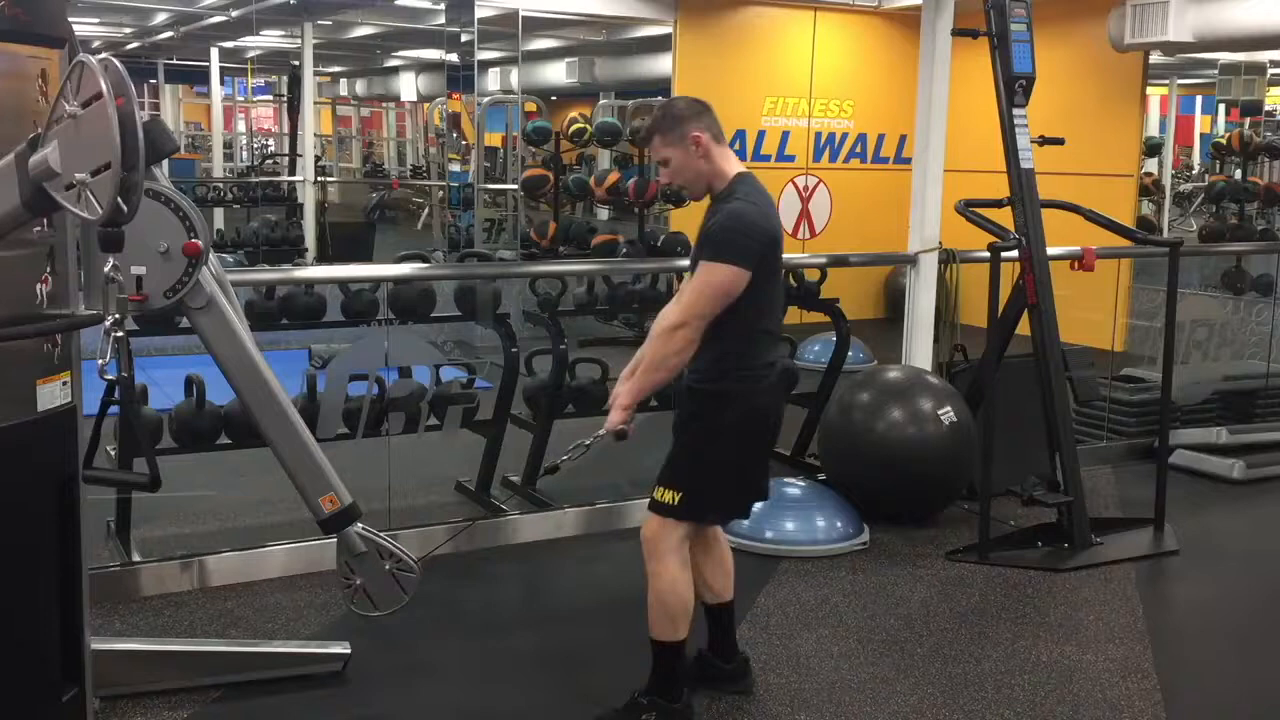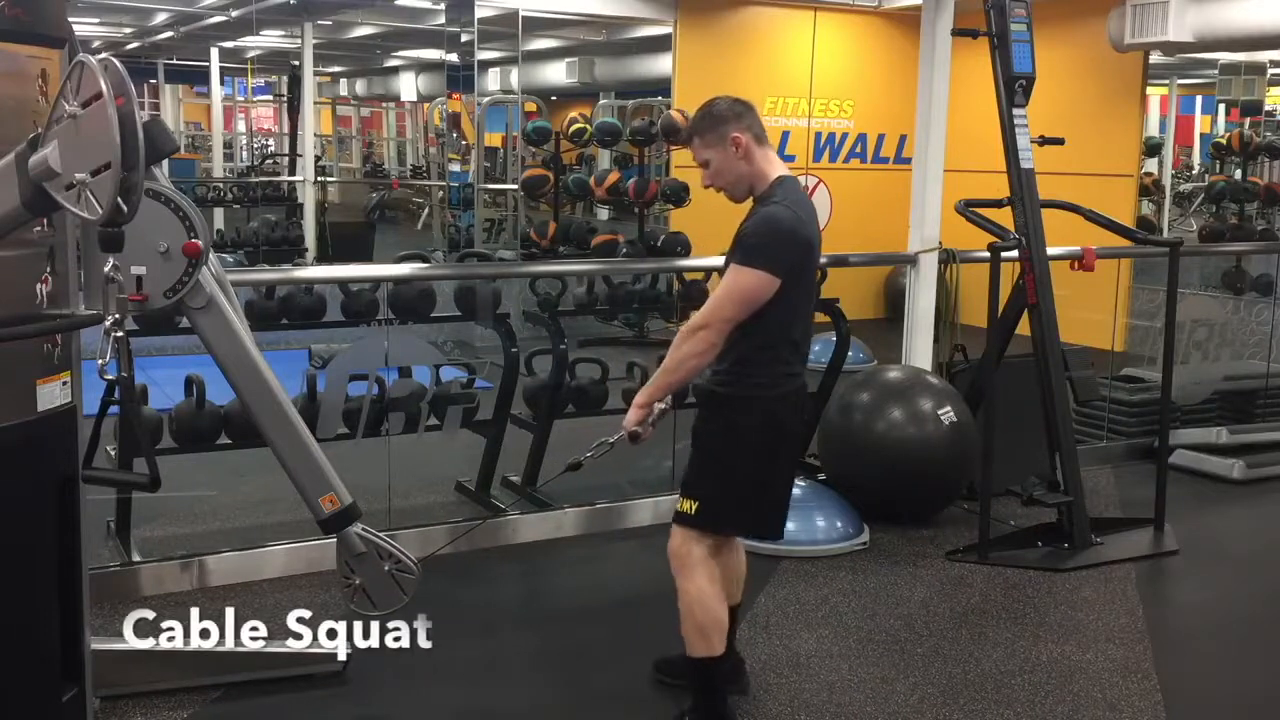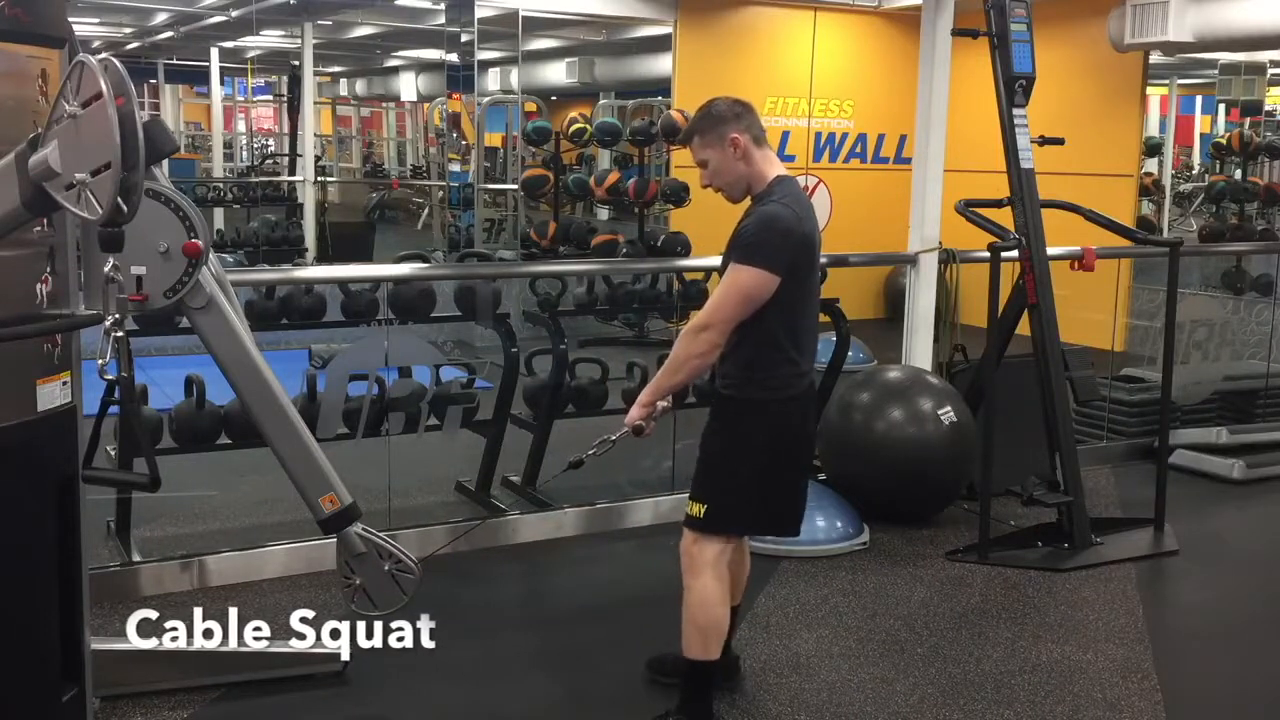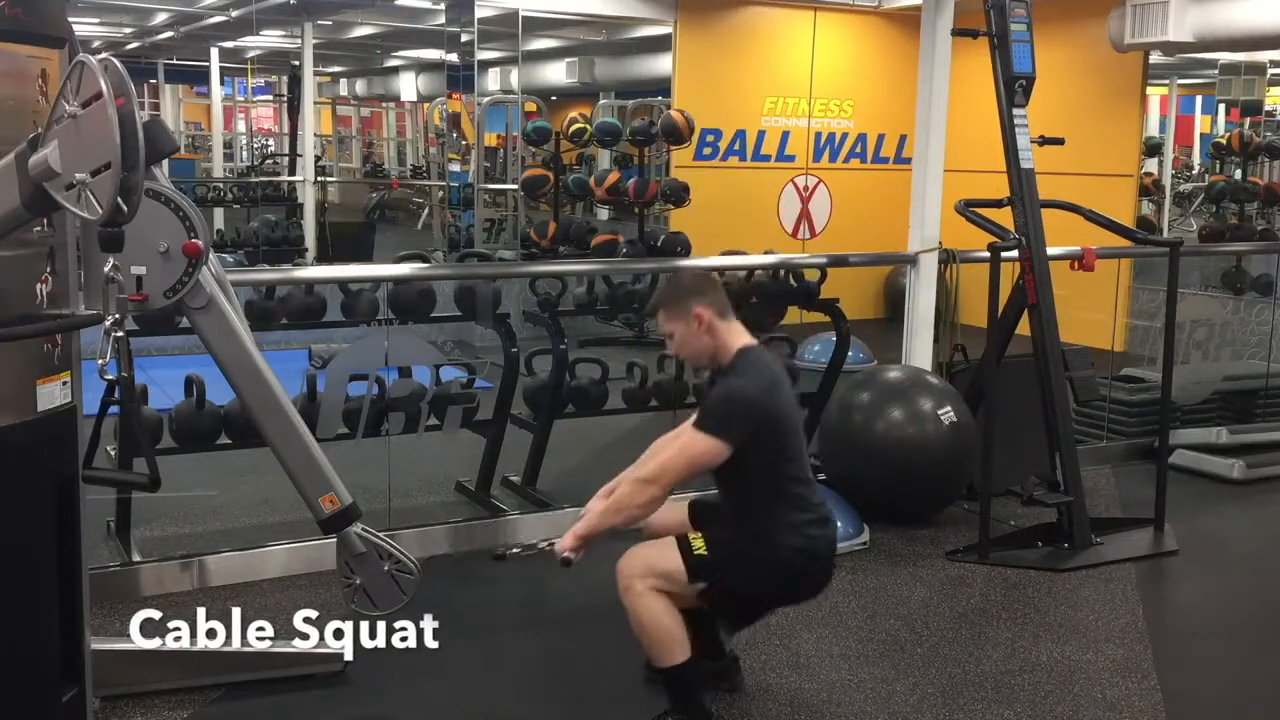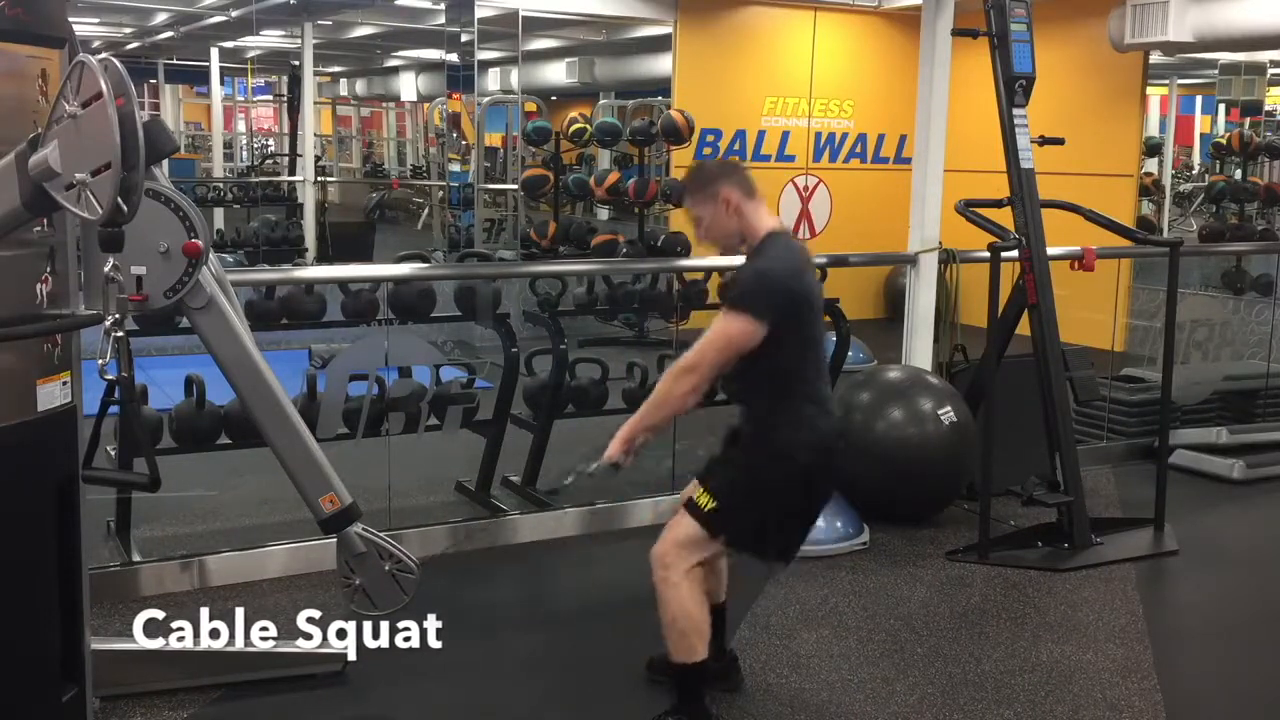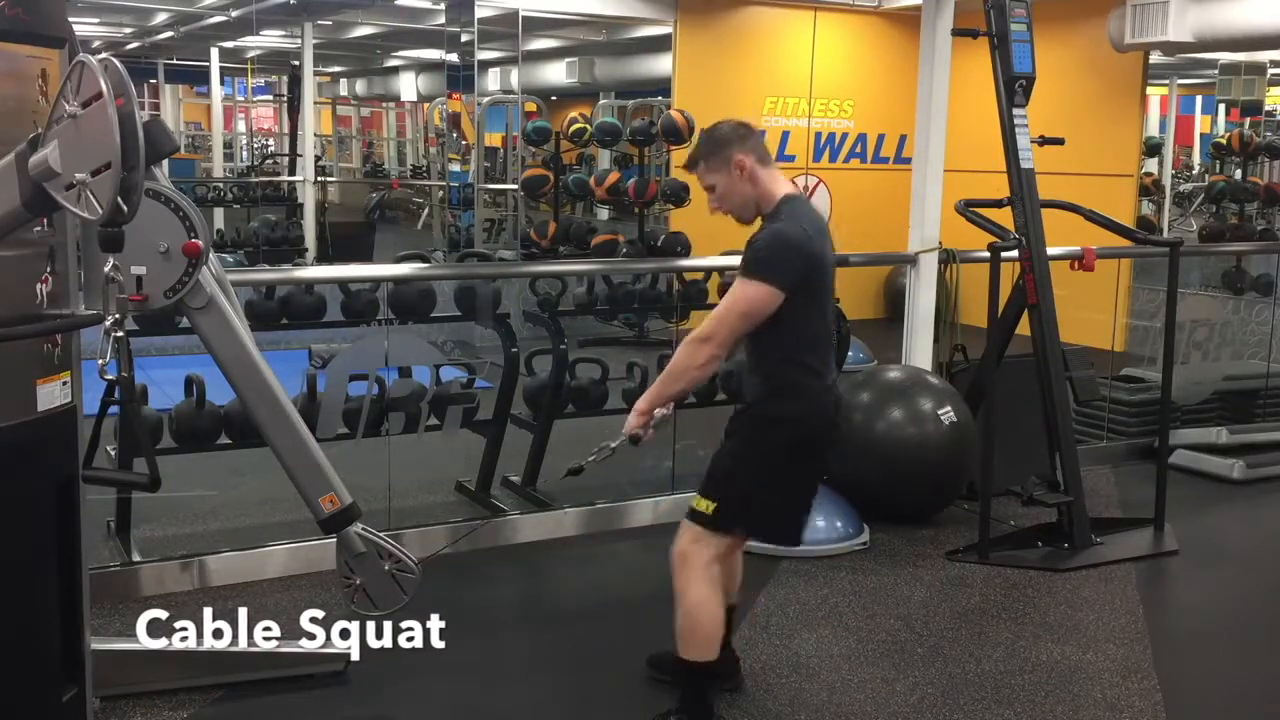
dt=0.7s
person 1, frame 1
left shoulder: (739, 218)
right shoulder: (732, 206)
left elbow: (687, 328)
right elbow: (682, 304)
left wrist: (630, 401)
right wrist: (630, 373)
left hip: (734, 401)
right hip: (728, 393)
left knee: (663, 534)
right knee: (699, 524)
right ankle: (725, 658)
person 1, frame 2
left shoulder: (775, 223)
right shoulder: (782, 206)
left elbow: (708, 329)
right elbow: (723, 323)
left wrist: (646, 399)
right wrist: (666, 388)
left hip: (753, 408)
right hip: (754, 399)
left knee: (690, 549)
right knee: (718, 534)
right ankle: (721, 658)
person 1, frame 3
left shoulder: (772, 221)
right shoulder: (783, 205)
left elbow: (710, 330)
right elbow: (727, 323)
left wrist: (649, 398)
right wrist: (666, 388)
left hip: (762, 406)
right hip: (769, 397)
left knee: (703, 550)
right knee: (728, 535)
right ankle: (715, 656)
person 1, frame 4
left shoulder: (742, 392)
right shoulder: (747, 365)
left elbow: (656, 483)
right elbow: (677, 439)
left wrist: (583, 531)
right wrist: (610, 491)
left hip: (790, 551)
right hip: (772, 523)
left knee: (636, 572)
right knee: (660, 525)
right ankle: (712, 659)
person 1, frame 5
left shoulder: (768, 273)
right shoulder: (778, 254)
left elbow: (696, 371)
right elbow: (708, 362)
left wrist: (629, 435)
right wrist: (646, 421)
left hip: (788, 446)
right hip: (782, 433)
left knee: (673, 555)
right knee: (702, 536)
right ankle: (712, 657)
person 1, frame 6
left shoulder: (783, 238)
right shoulder: (796, 220)
left elbow: (712, 340)
right elbow: (729, 332)
left wrist: (649, 403)
right wrist: (669, 391)
left hip: (786, 417)
right hip: (788, 405)
left knee: (696, 551)
right knee: (723, 536)
right ankle: (714, 655)
